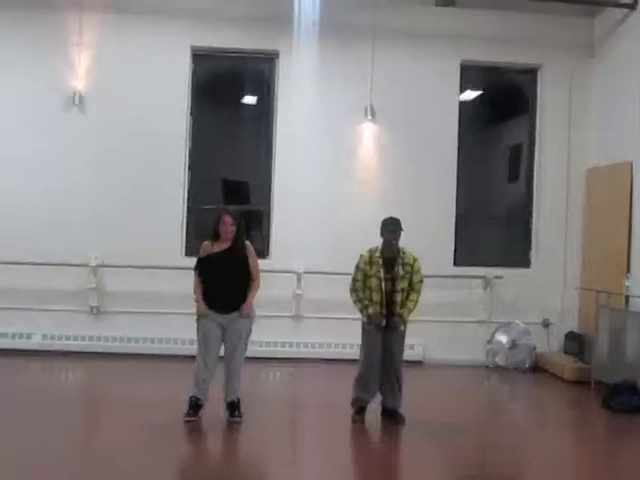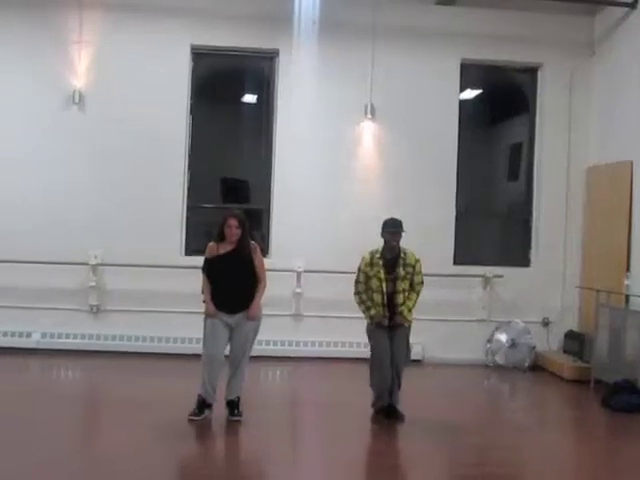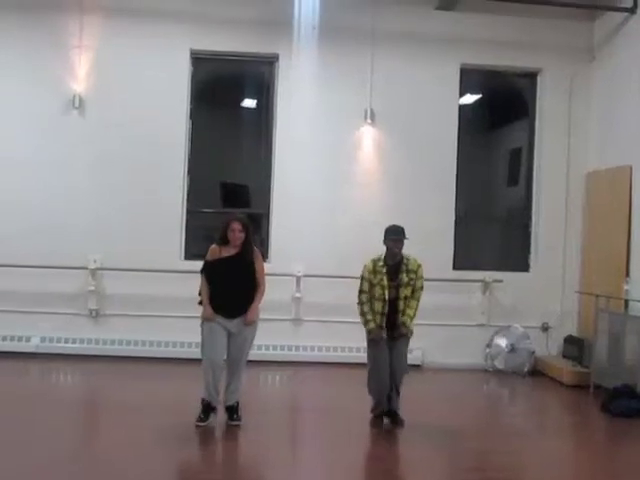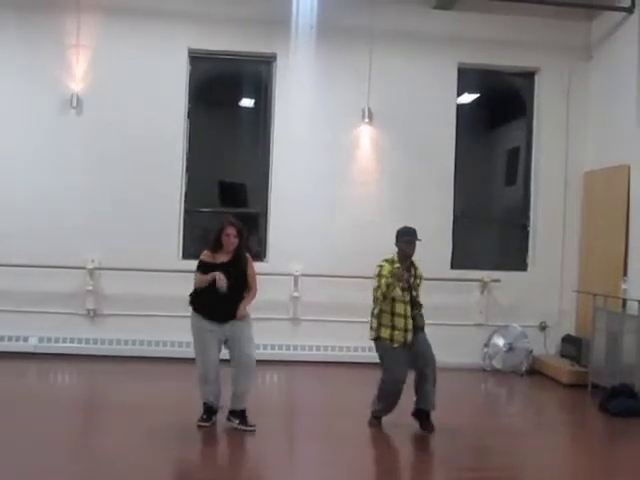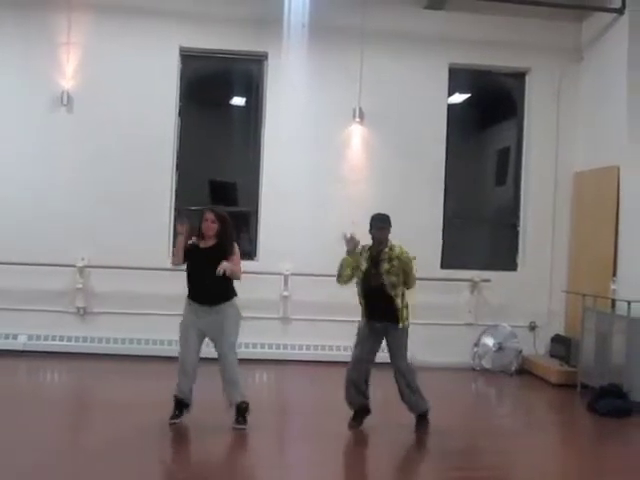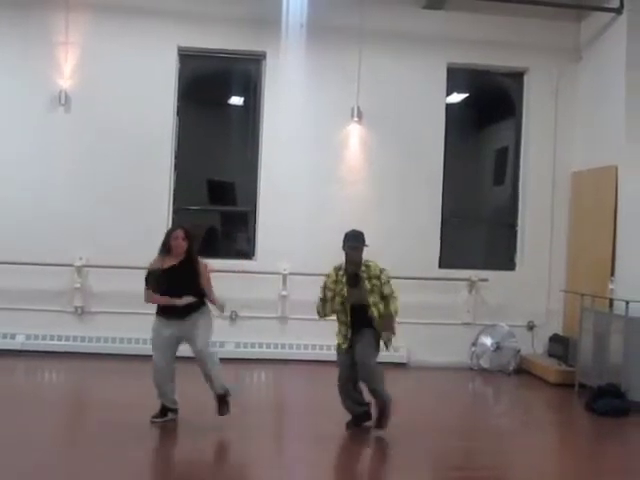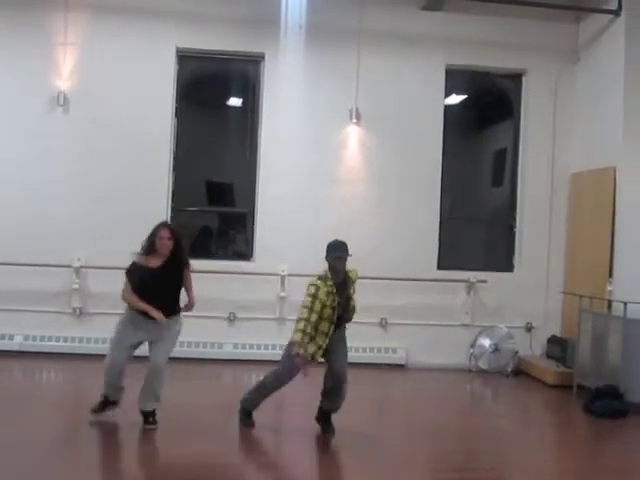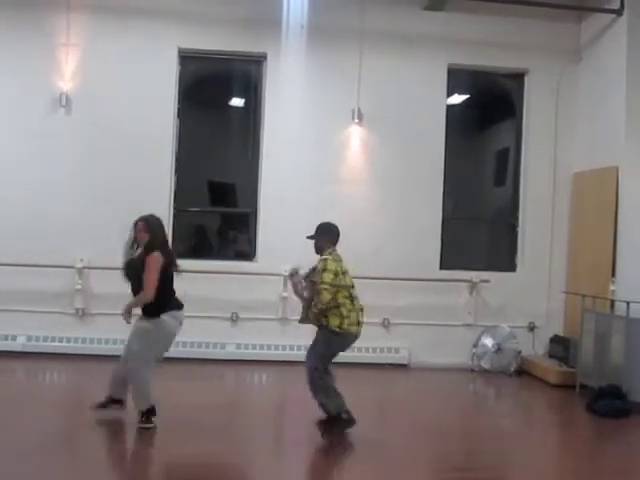
dt=0.4s
person 1, frame 1
left shoulder: (245, 248)
right shoulder: (207, 247)
left elbow: (255, 279)
right elbow: (198, 277)
left wrist: (249, 301)
right wrist: (199, 302)
left hip: (238, 312)
right hip: (210, 312)
left knee: (235, 357)
right knee: (206, 356)
left ankle: (233, 401)
right ankle: (197, 400)
person 1, frame 2
left shoulder: (252, 249)
right shoulder: (213, 248)
left elbow: (262, 280)
right elbow: (206, 278)
left wrist: (256, 304)
right wrist: (208, 302)
left hip: (246, 313)
right hip: (218, 312)
left knee: (240, 358)
right knee: (211, 355)
left ankle: (234, 400)
right ankle: (205, 400)
person 1, frame 3
left shoulder: (253, 254)
right shoulder: (215, 251)
left elbow: (260, 285)
right elbow: (205, 280)
left wrist: (254, 309)
right wrist: (206, 305)
left hip: (243, 317)
right hip: (216, 316)
left knee: (237, 363)
right knee: (212, 360)
left ankle: (232, 405)
right ankle: (209, 404)
person 1, frame 4
left shoulder: (244, 260)
right shoulder: (208, 256)
left elbow: (252, 289)
right elbow: (197, 283)
left wrist: (244, 305)
right wrist: (214, 276)
left hip: (235, 319)
right hip: (205, 320)
left knee: (246, 360)
right knee: (208, 366)
left ankle: (238, 411)
right ankle: (210, 407)
person 1, frame 5
left shoulder: (229, 247)
right shoulder: (193, 246)
left elbow: (237, 274)
right elbow: (176, 262)
left wrist: (227, 265)
right wrist: (181, 236)
left hip: (224, 310)
right hip: (194, 309)
left knee: (228, 358)
right knee: (187, 358)
left ankle: (240, 406)
right ankle: (181, 402)
person 1, frame 6
left shoulder: (197, 265)
right shoulder: (158, 264)
left elbow: (208, 292)
right elbow: (150, 296)
left wrist: (216, 301)
right wrist: (175, 301)
left hip: (196, 317)
right hip: (166, 320)
left knee: (203, 350)
right knee: (161, 365)
left ankle: (220, 393)
right ankle: (168, 407)
person 1, frame 7
left shoulder: (179, 261)
right shoulder: (141, 262)
left elbow: (185, 276)
right elbow: (127, 295)
left wrist: (191, 297)
right wrist: (152, 310)
left hip: (168, 323)
right hip: (136, 319)
left knee: (158, 365)
right knee: (114, 362)
left ankle: (148, 409)
right ankle: (110, 397)
person 1, frame 8
left shoulder: (154, 256)
right shoulder: (145, 255)
left elbow: (148, 295)
left wrist: (129, 306)
left hip: (163, 319)
right hip: (153, 317)
left knee: (138, 363)
right knee: (130, 358)
left ankle: (147, 410)
right ankle: (116, 397)
person 2, frame 1
left shoulder: (410, 260)
right shoulder: (367, 258)
left elbow: (416, 289)
right elbow: (356, 289)
left wrist: (403, 314)
right wrist: (368, 312)
left hip: (396, 320)
right hip: (373, 320)
left knee: (394, 363)
right knee: (369, 361)
left ankle: (391, 407)
right ankle: (360, 405)
person 2, frame 2
left shoulder: (412, 260)
right shoulder: (369, 260)
left elbow: (416, 290)
right elbow: (360, 291)
left wrist: (404, 313)
right wrist: (372, 314)
left hip: (400, 320)
right hip: (377, 320)
left knee: (397, 362)
right knee: (380, 361)
left ankle: (391, 404)
right ankle: (380, 405)
person 2, frame 3
left shoulder: (414, 267)
right shoulder: (371, 267)
left elbow: (415, 297)
right elbow: (363, 300)
left wrist: (406, 323)
right wrist: (371, 326)
left hip: (400, 327)
right hip: (378, 328)
left knee: (397, 369)
right knee: (378, 370)
left ankle: (392, 409)
right ankle: (379, 410)
person 2, frame 4
left shoulder: (416, 271)
right shoulder: (386, 267)
right elbow: (379, 297)
left wrist: (418, 313)
right wrist: (394, 281)
left hip: (412, 328)
right hip: (388, 331)
left knee: (428, 364)
right knee: (395, 376)
left ankle: (423, 411)
right ankle: (378, 412)
person 2, frame 5
left shoulder: (399, 254)
right shoulder: (361, 254)
left elbow: (410, 282)
right elbow: (342, 279)
left wrist: (405, 271)
right wrist: (350, 254)
left hip: (396, 321)
right hip: (370, 320)
left knee: (401, 367)
right knee: (357, 365)
left ankle: (421, 412)
right ankle: (360, 407)
person 2, frame 6
left shoulder: (376, 271)
right shoulder: (334, 276)
left elbow: (390, 297)
right elbow: (323, 310)
left wrist: (389, 319)
right wrist: (344, 301)
left hip: (370, 329)
right hip: (347, 334)
left knee: (365, 361)
right knee: (346, 378)
left ankle: (382, 403)
right ankle: (360, 412)
person 2, frame 7
left shoulder: (351, 276)
right shoulder: (318, 286)
right elbow: (305, 319)
left wrist: (350, 310)
right wrist: (300, 354)
left hip: (335, 332)
right hip: (311, 333)
left knee: (339, 373)
right knee: (282, 374)
left ankle: (325, 414)
right ankle: (247, 406)
person 2, frame 8
left shoulder: (327, 263)
right shoulder: (332, 261)
left elbow: (325, 295)
right elbow: (315, 295)
left wrist: (315, 313)
left hip: (337, 326)
right hip: (339, 324)
left knee: (315, 368)
right knee: (317, 364)
left ankle: (340, 416)
right ankle: (335, 413)
